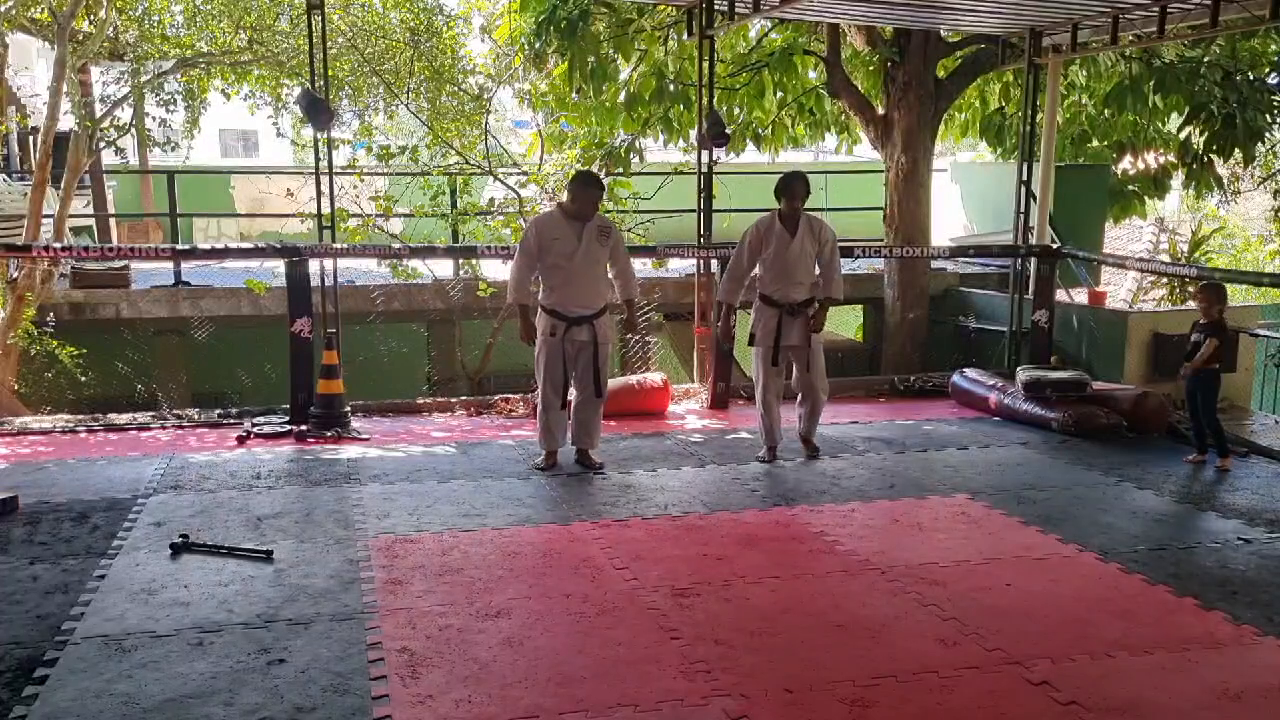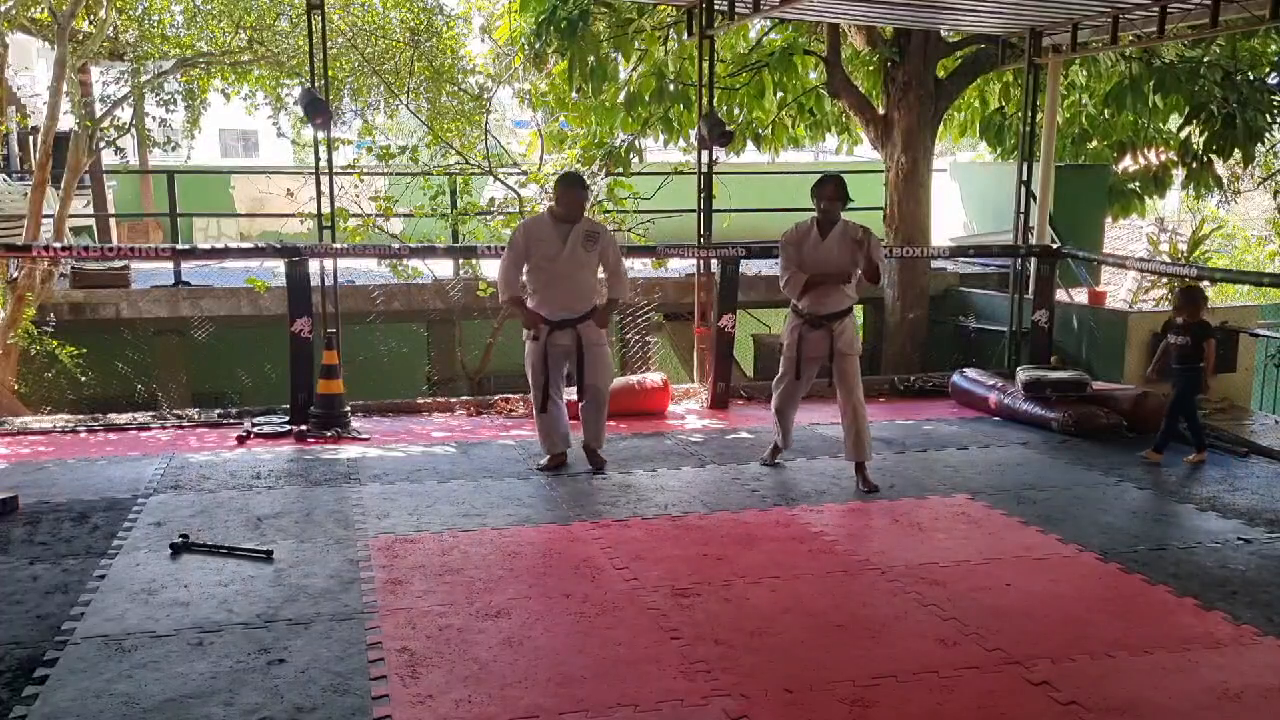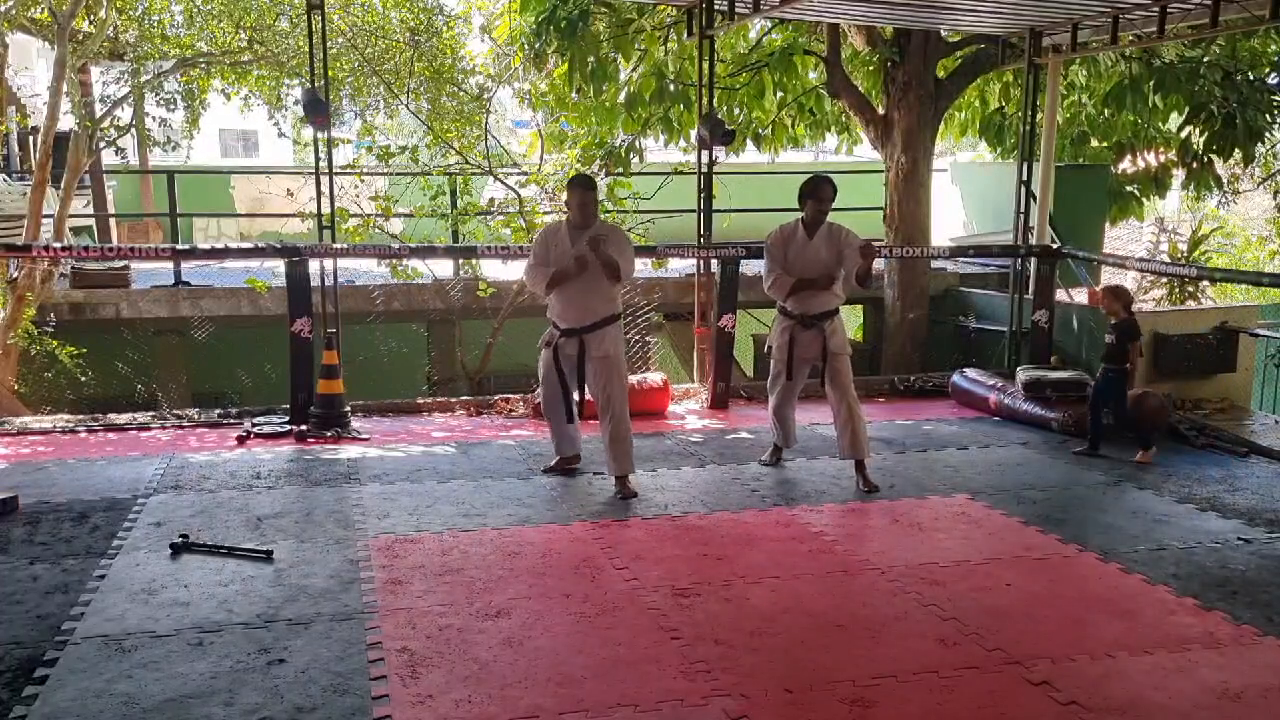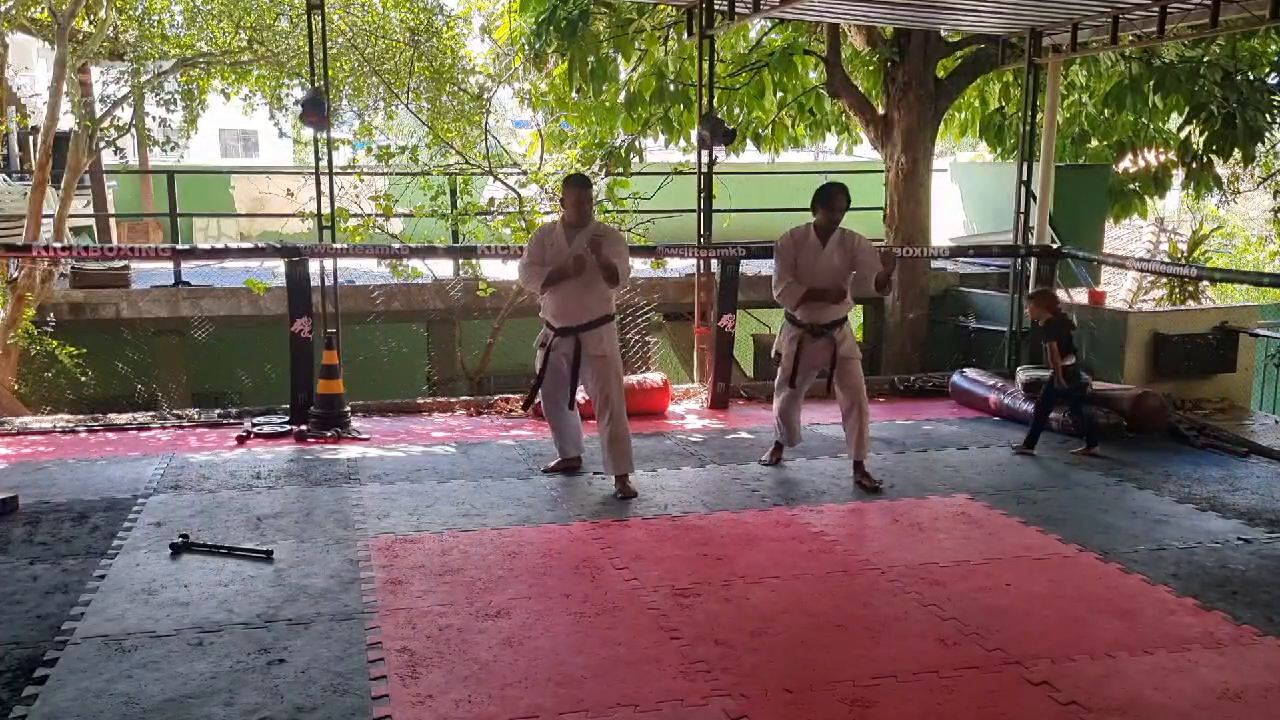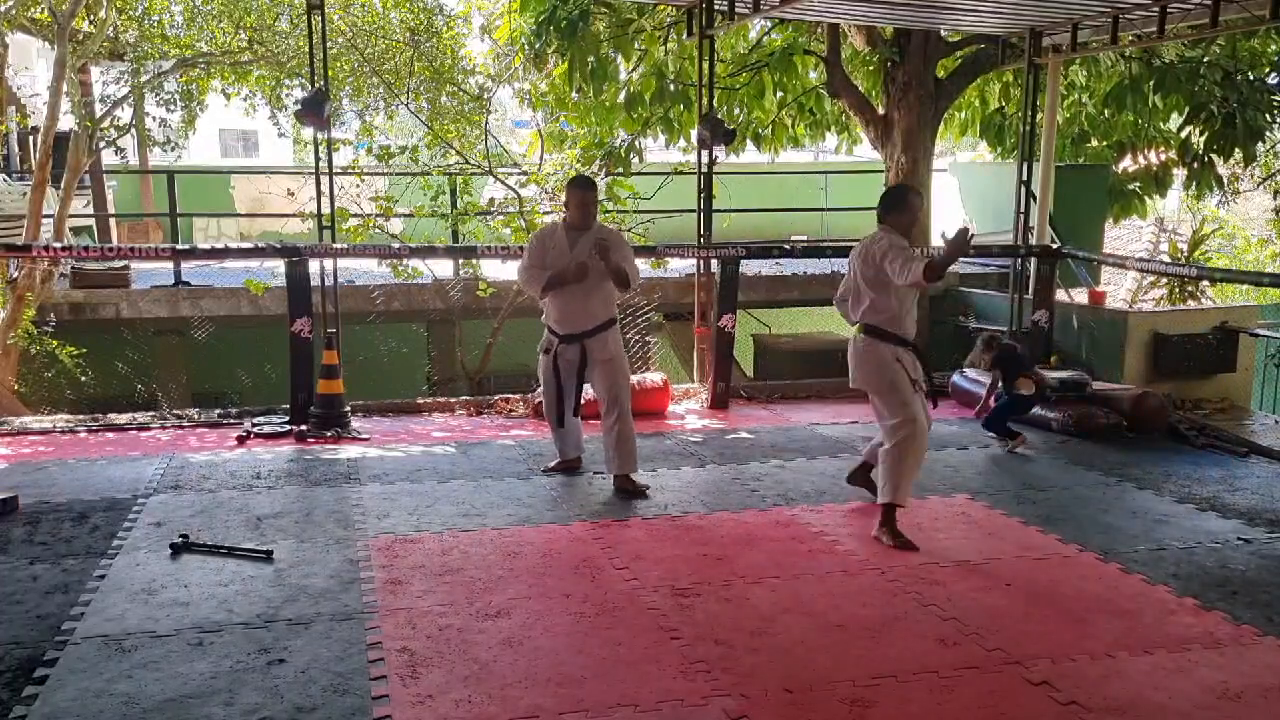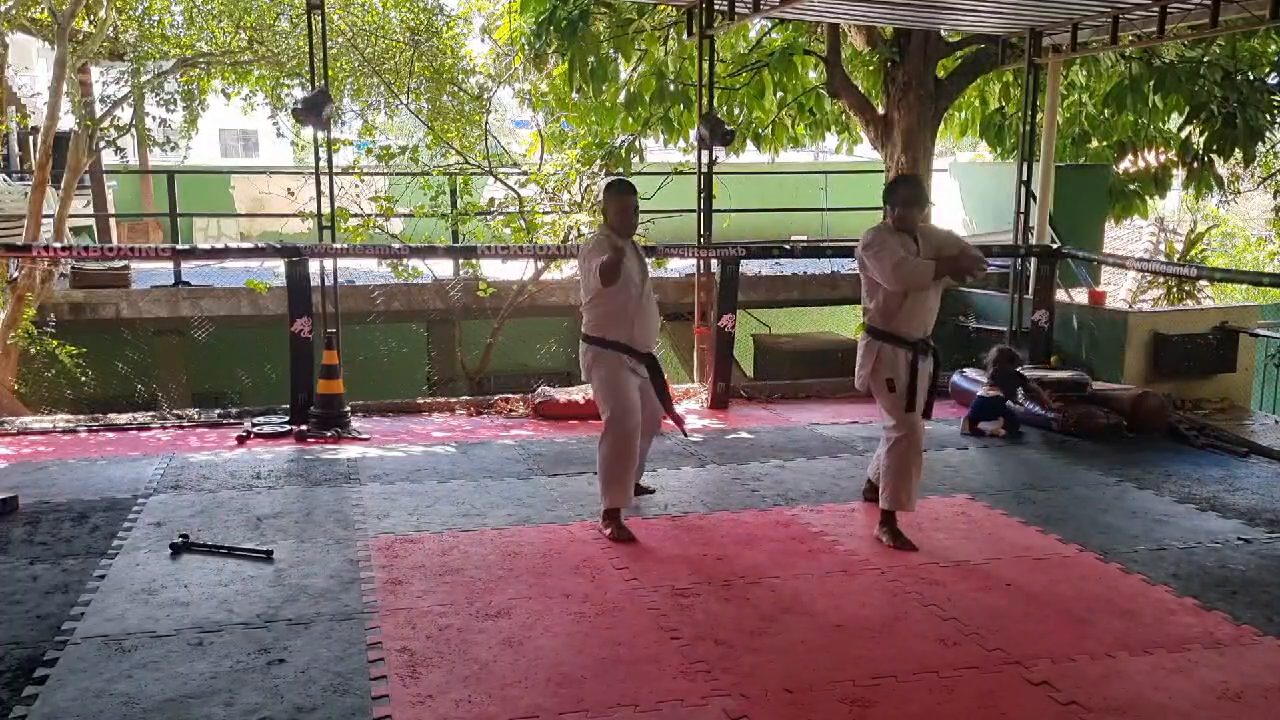
dt=0.7s
person 1, frame 1
left shoulder: (819, 229)
right shoulder: (760, 230)
left elbow: (831, 274)
right elbow: (736, 273)
left wrist: (822, 311)
right wrist: (726, 318)
left hip: (806, 315)
right hip: (770, 315)
left knee: (815, 386)
right knee: (767, 387)
left ankle: (806, 435)
right ankle: (770, 443)
person 1, frame 2
left shoulder: (856, 234)
right shoulder: (795, 235)
left elbow: (873, 277)
right elbow: (789, 281)
left wrist: (869, 255)
right wrist: (828, 278)
left hip: (840, 327)
right hip: (802, 326)
left knee: (852, 398)
right knee: (784, 393)
left ankle: (861, 470)
right ankle: (779, 443)
person 1, frame 3
left shoulder: (842, 236)
right shoulder: (780, 237)
left elbow: (860, 279)
right elbow: (773, 283)
left wrist: (867, 263)
right wrist: (813, 283)
left hip: (828, 327)
right hip: (790, 327)
left knee: (844, 396)
right knee: (781, 394)
left ankle: (860, 469)
right ankle: (779, 444)
person 1, frame 4
left shoulder: (852, 243)
right shoulder: (791, 241)
left elbow: (877, 284)
right elbow: (783, 291)
left wrist: (887, 269)
right wrist: (824, 295)
left hip: (837, 334)
right hip: (799, 333)
left knee: (855, 398)
right knee: (787, 395)
left ankle: (859, 468)
right ankle: (779, 446)
person 1, frame 5
left shoulder: (869, 247)
right shoulder: (890, 244)
left elbow: (843, 300)
right elbow: (912, 273)
right wrist: (949, 256)
left hip: (883, 347)
right hip: (883, 350)
left knee: (905, 421)
right knee: (909, 428)
left ankle: (863, 470)
right ankle: (887, 522)
person 1, frame 6
left shoulder: (931, 236)
right shoulder: (876, 239)
left elbow: (974, 259)
right elbow: (902, 274)
left wrist: (953, 266)
right wrist: (949, 265)
left hip: (917, 351)
right hip: (886, 351)
left knee: (902, 427)
right knee: (906, 432)
left ankle: (873, 485)
right ankle: (887, 522)
person 2, frame 1
left shoulder: (606, 228)
right shoulder: (541, 226)
left elbow: (623, 271)
right elbow: (521, 274)
left wrist: (631, 311)
right wrist: (525, 319)
left hip: (596, 323)
right hip: (555, 323)
left knee: (593, 391)
right knee: (551, 390)
left ankle: (584, 449)
right ankle: (550, 450)
person 2, frame 2
left shoulder: (598, 232)
right shoulder: (529, 229)
left elbow: (617, 272)
right elbow: (509, 271)
left wrist: (609, 306)
right wrist: (522, 308)
left hip: (586, 326)
right hip: (544, 328)
left knee: (597, 389)
right knee: (545, 393)
left ankle: (592, 445)
right ankle: (557, 451)
person 2, frame 3
left shoulder: (613, 234)
right shoulder: (549, 235)
left elbow: (623, 272)
right elbow: (533, 277)
left wrist: (600, 254)
right wrist: (568, 271)
left hip: (602, 334)
right hip: (560, 333)
left knee: (613, 404)
right knee: (552, 398)
left ankle: (621, 475)
right ankle: (569, 454)
person 2, frame 4
left shoulder: (608, 236)
right shoulder: (544, 236)
left elbow: (618, 276)
right elbow: (528, 275)
left wrist: (600, 257)
right wrist: (565, 270)
left hip: (596, 334)
right hip: (555, 334)
left knee: (609, 403)
right knee: (554, 400)
left ankle: (621, 475)
right ankle: (570, 455)
person 2, frame 5
left shoulder: (611, 239)
right shoulder: (544, 237)
left elbow: (629, 281)
right elbow: (528, 278)
left wrist: (610, 263)
right wrist: (565, 276)
left hip: (601, 338)
right hip: (558, 339)
left knee: (617, 403)
right knee: (556, 404)
left ankle: (622, 475)
right ankle: (570, 456)
person 2, frame 6
left shoulder: (631, 247)
right shoulder: (597, 247)
right elbow: (605, 277)
right wrist: (615, 258)
left hip: (638, 354)
right hip: (607, 354)
left knee: (649, 421)
right knee: (622, 427)
left ankle: (628, 480)
right ankle: (611, 513)
